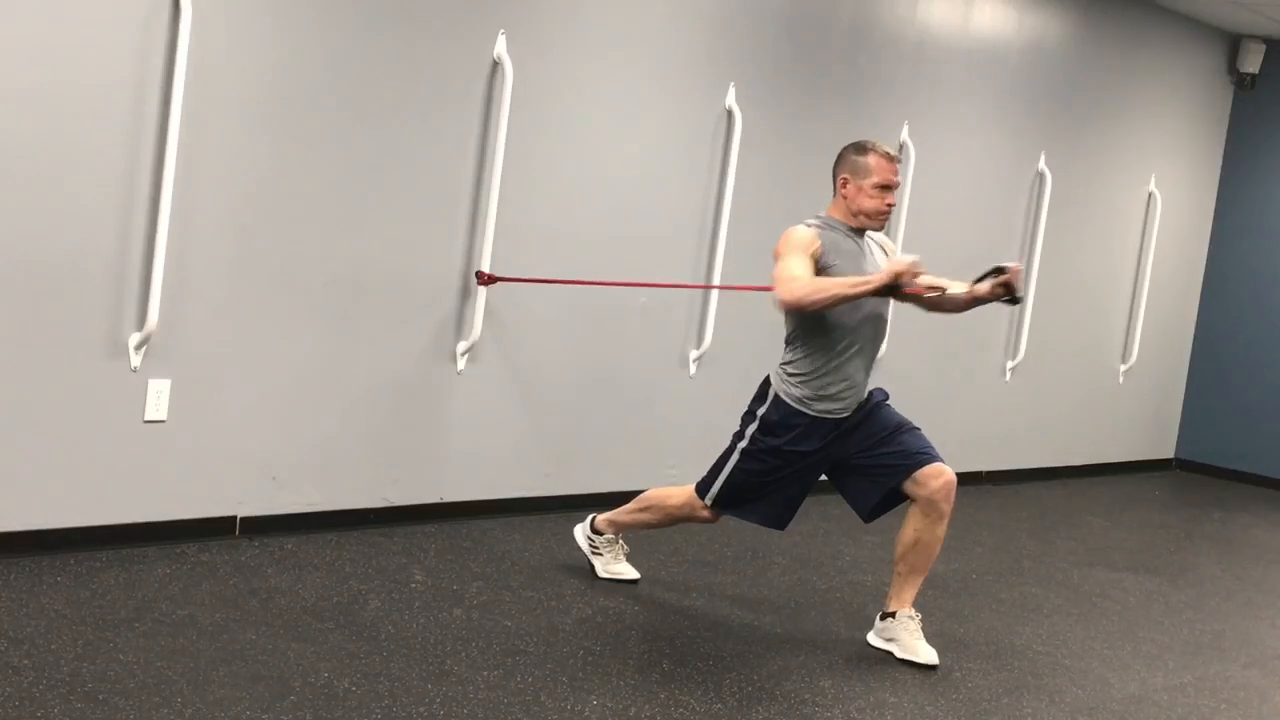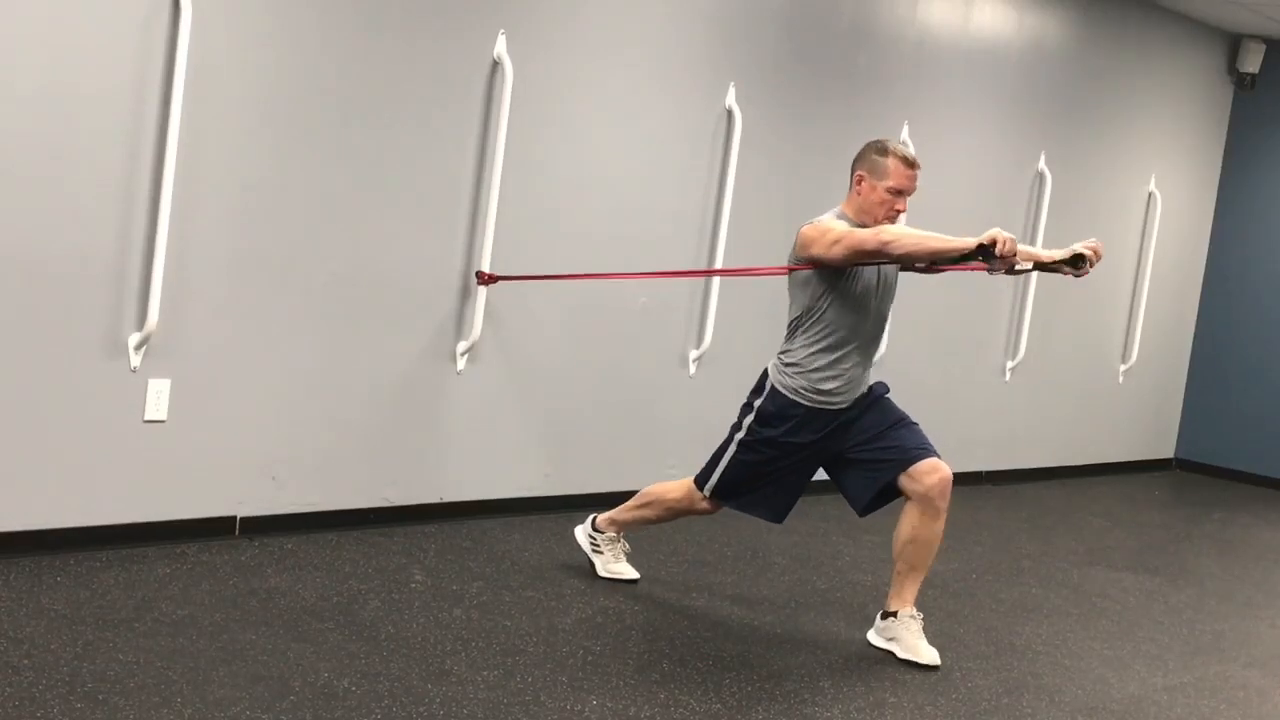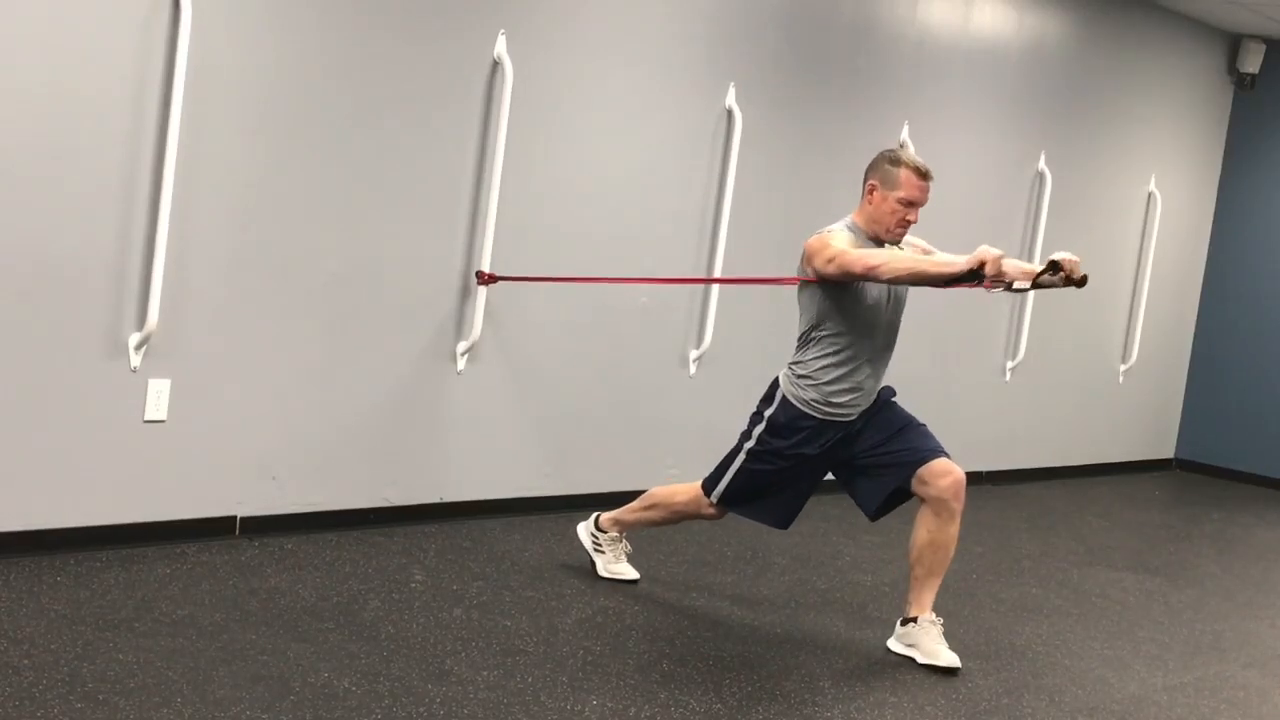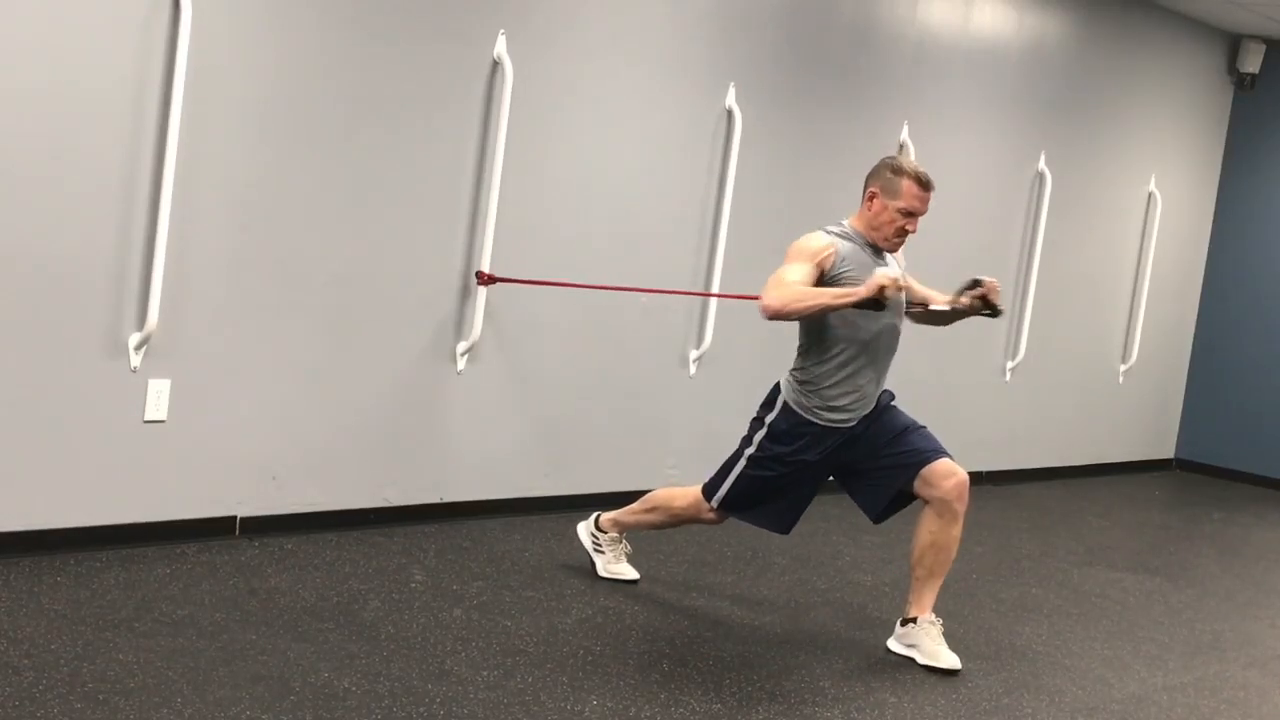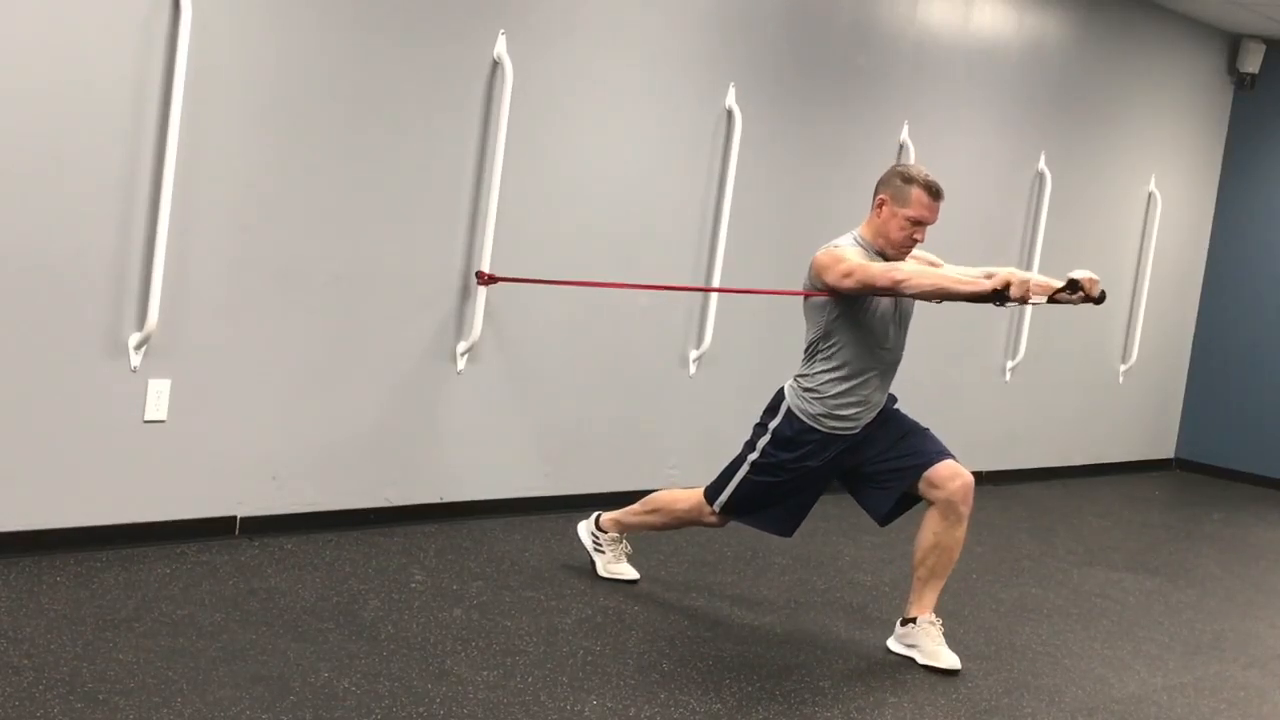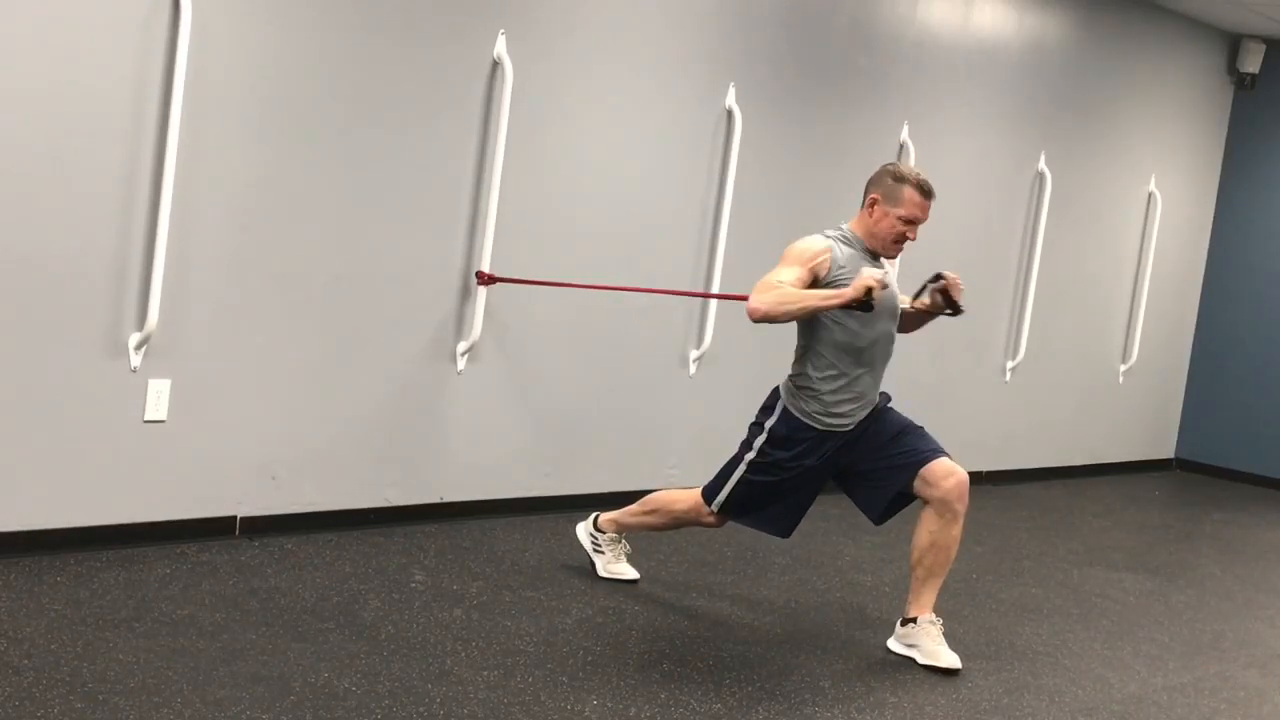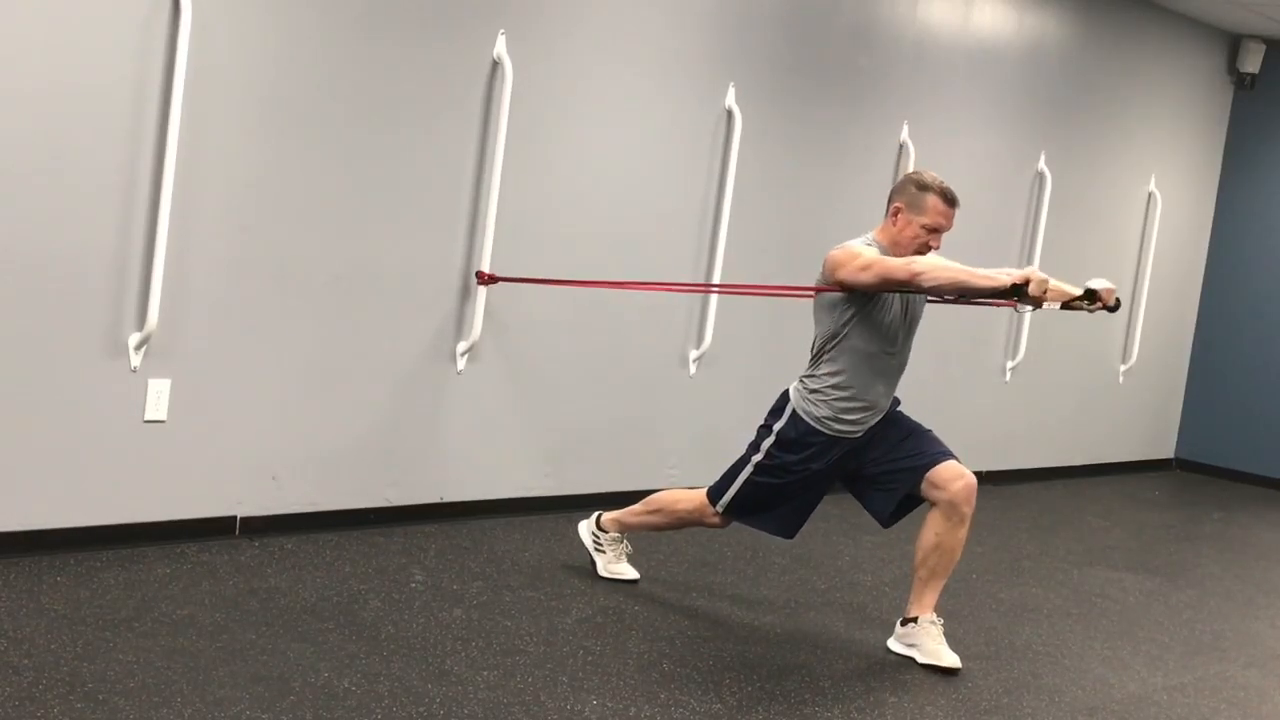
dt=0.7s
person 1, frame 1
left shoulder: (878, 244)
right shoulder: (805, 239)
left elbow: (932, 296)
right elbow: (793, 296)
left wrist: (984, 292)
right wrist: (875, 281)
left hip: (859, 411)
right hip: (793, 412)
left knee: (938, 486)
right knee: (708, 504)
left ankle: (896, 620)
right ankle: (601, 529)
person 1, frame 2
left shoulder: (891, 235)
right shoulder: (820, 233)
left elbow: (949, 252)
right elbow: (884, 244)
left wrist: (1051, 256)
right wrist: (977, 244)
left hip: (854, 402)
right hip: (789, 404)
left knee: (933, 482)
right knee: (705, 497)
left ankle: (895, 619)
right ankle: (602, 529)
person 1, frame 3
left shoulder: (904, 247)
right shoulder: (828, 244)
left elbow: (965, 267)
right elbow: (873, 266)
left wrist: (1042, 270)
right wrist: (966, 265)
left hip: (866, 410)
right hip: (802, 412)
left knee: (947, 484)
right knee: (711, 502)
left ankle: (916, 625)
right ankle: (605, 527)
person 1, frame 4
left shoulder: (888, 257)
right shoulder: (819, 248)
left elbow: (923, 307)
right elbow: (775, 303)
left wrist: (961, 303)
right wrist: (863, 293)
left hip: (869, 415)
right hip: (803, 420)
left knee: (950, 486)
right knee: (710, 507)
left ankle: (916, 625)
right ankle: (604, 528)
person 1, frame 5
left shoulder: (910, 259)
right shoulder: (836, 258)
left elbow: (980, 276)
right elbow: (895, 280)
left wrist: (1062, 286)
right wrist: (991, 285)
left hip: (871, 420)
right hip: (807, 424)
left knee: (955, 487)
right knee: (714, 510)
left ankle: (916, 625)
right ankle: (606, 527)
person 1, frame 6
left shoulder: (879, 259)
right shoulder: (818, 251)
left elbow: (899, 318)
right elbow: (760, 306)
left wrist: (929, 303)
right wrist: (846, 295)
left hip: (867, 418)
right hip: (802, 422)
left knee: (950, 486)
right knee: (710, 510)
left ankle: (916, 625)
right ankle: (604, 527)
person 1, frame 7
left shoulder: (921, 264)
right shoulder: (849, 259)
left elbow: (991, 283)
right elbow: (914, 274)
left wrist: (1076, 293)
right wrist: (1012, 280)
left hip: (875, 424)
right hip: (811, 425)
left knee: (958, 488)
right knee: (716, 511)
left ankle: (917, 625)
right ankle: (607, 526)
